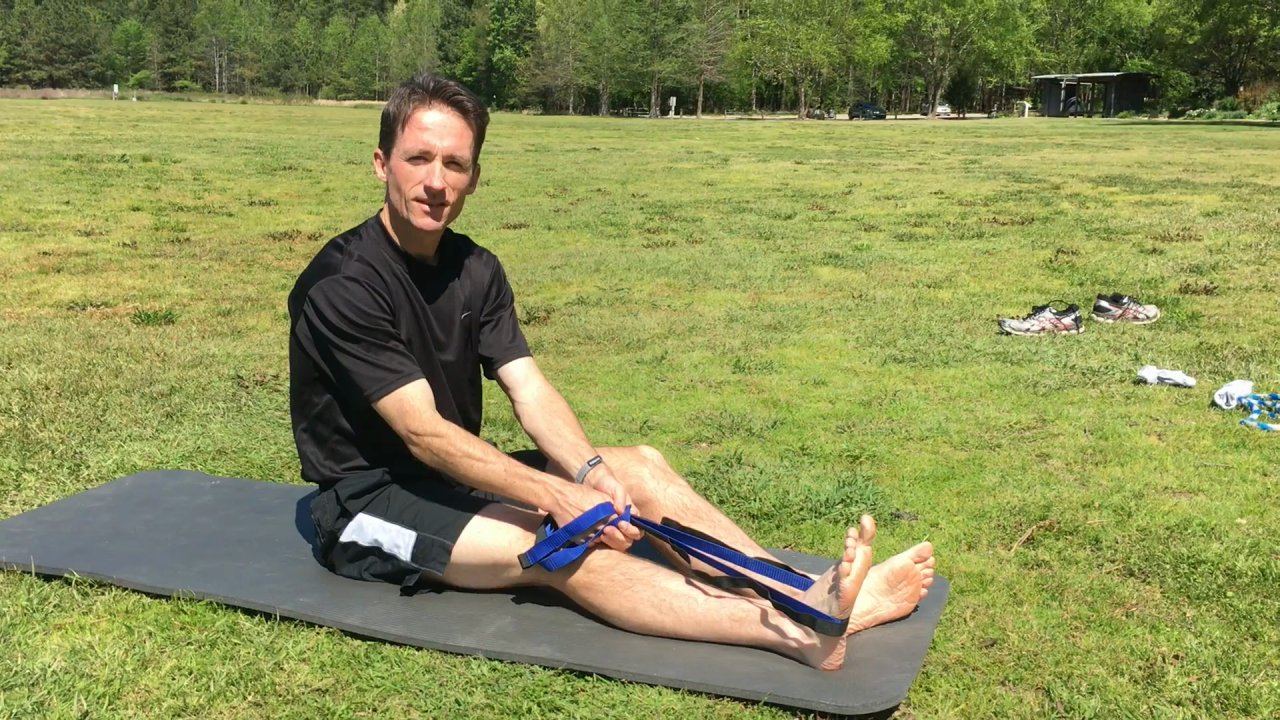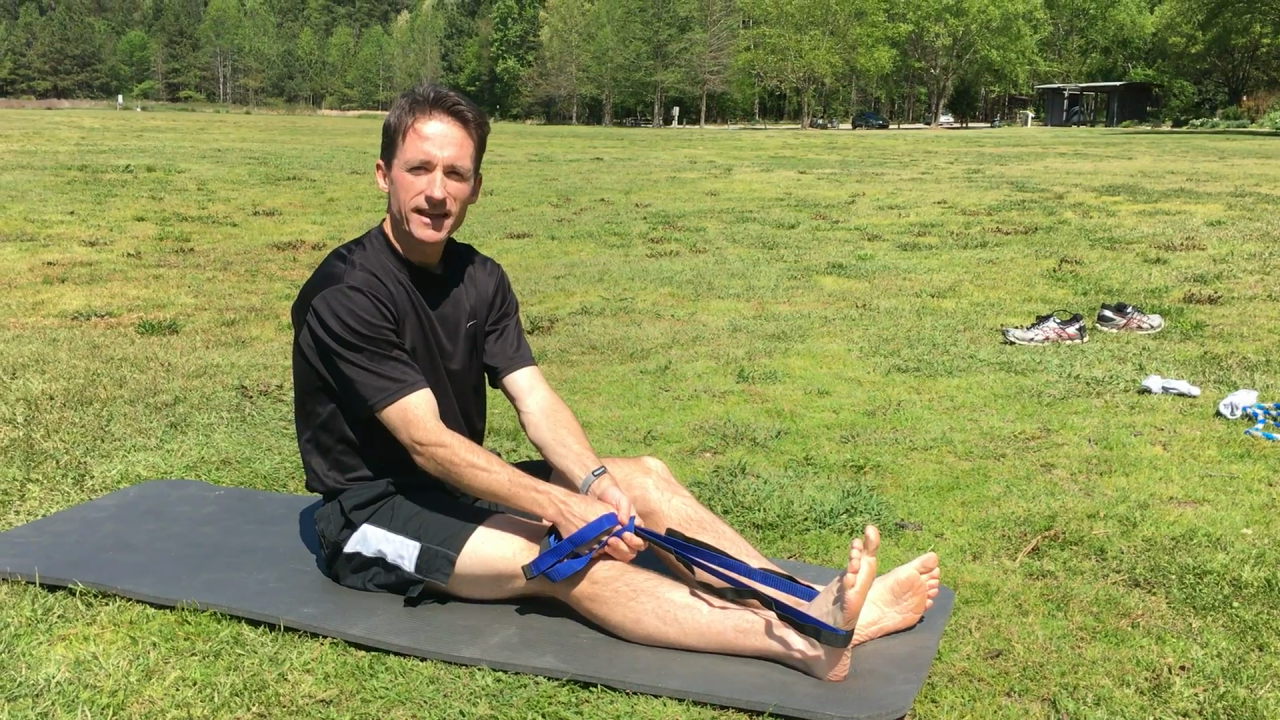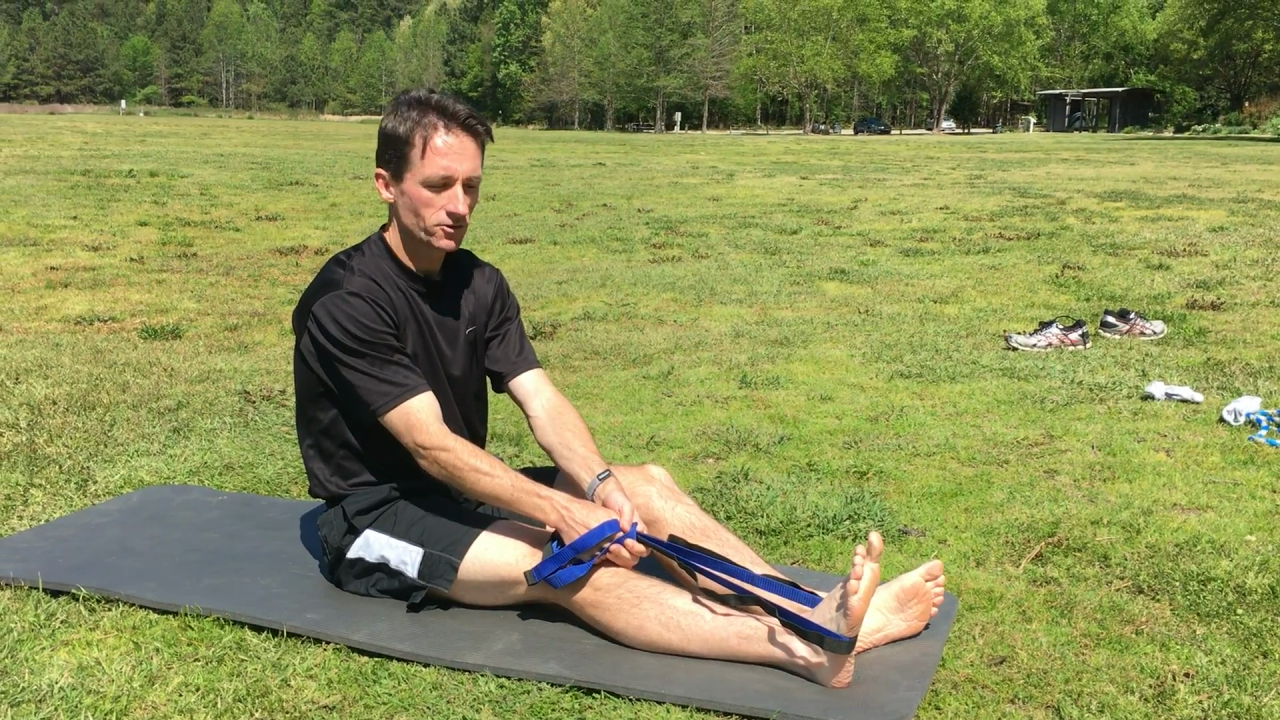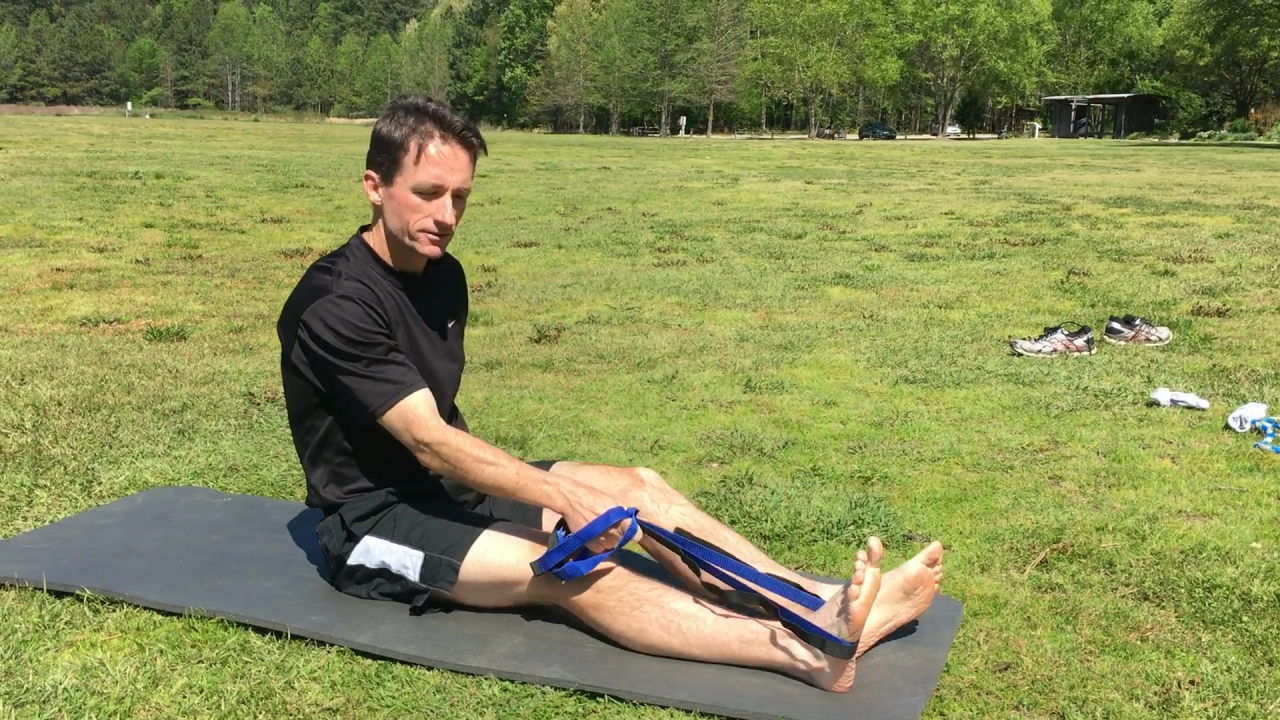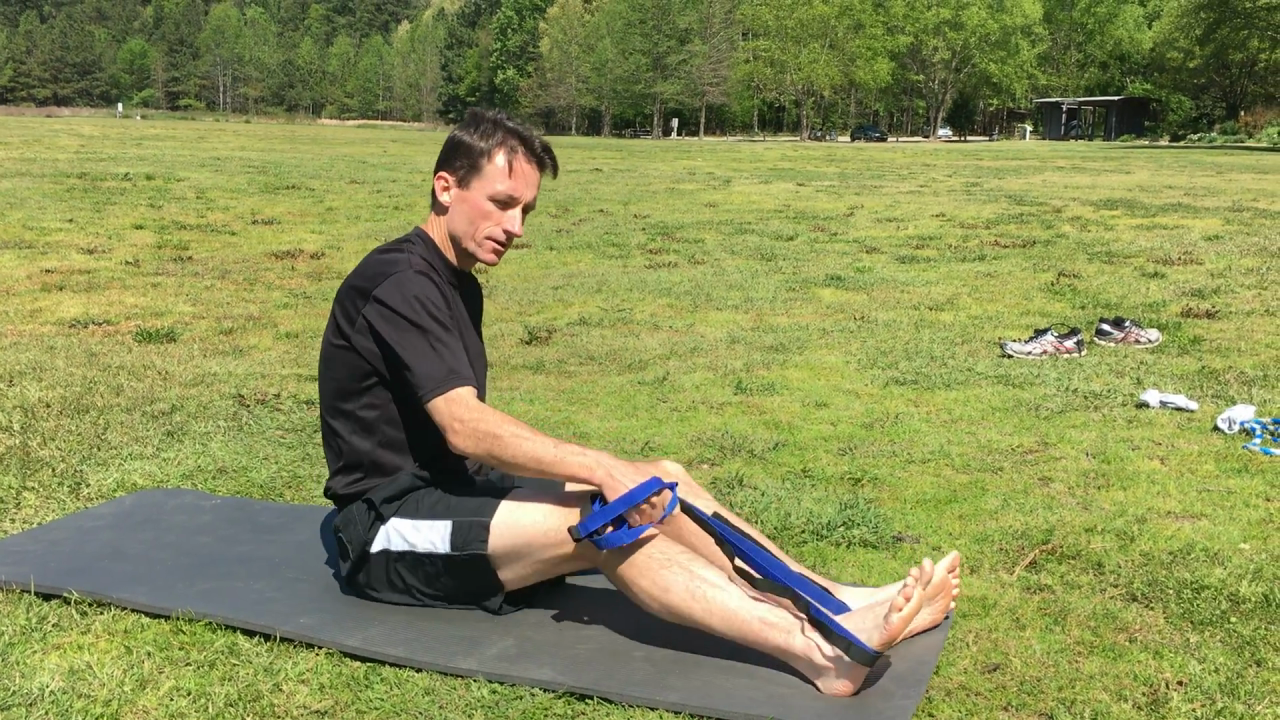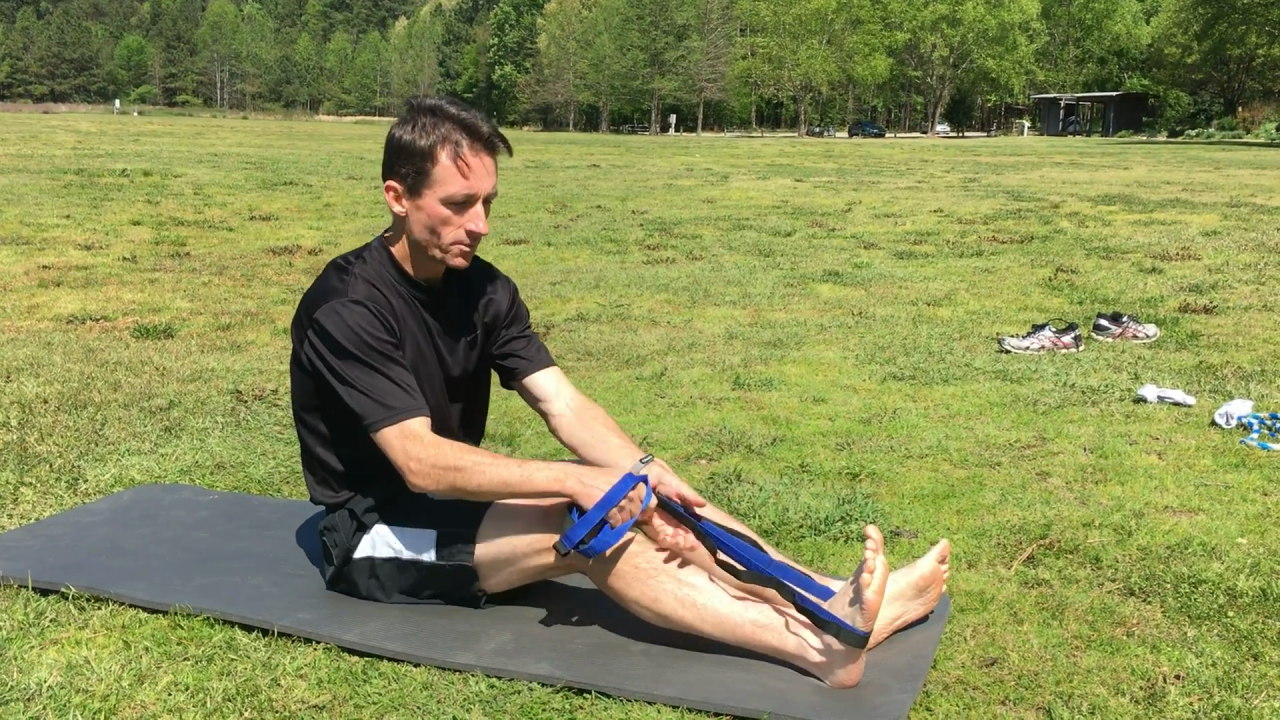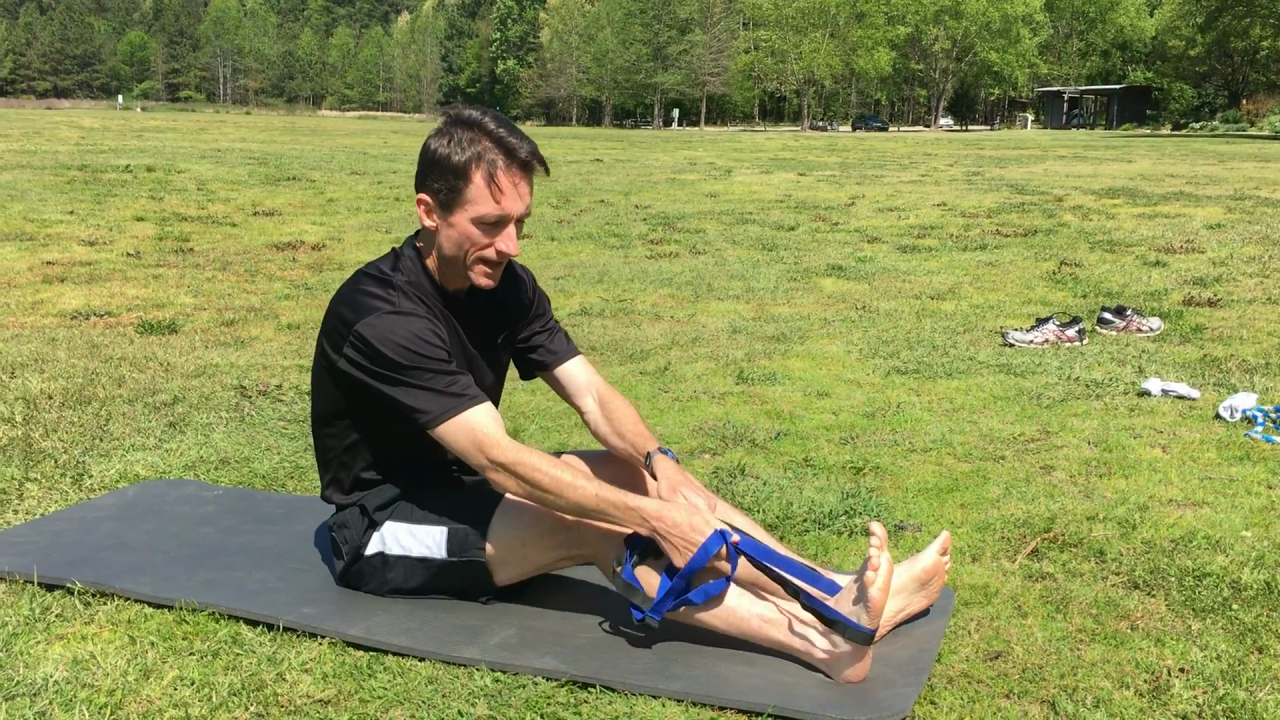
dt=0.7s
person 1, frame 1
left shoulder: (475, 269)
right shoulder: (342, 282)
left elbow: (530, 389)
right elbow: (423, 431)
left wrist: (588, 470)
right wrist: (557, 495)
left hip: (454, 473)
right hip: (370, 500)
left knee: (639, 467)
left ankle: (805, 596)
right ankle: (797, 631)
person 1, frame 2
left shoulder: (480, 279)
right shoulder: (346, 292)
left elbow: (535, 398)
right elbow: (427, 442)
left wrist: (593, 481)
right wrist: (561, 506)
left hip: (457, 483)
right hip: (373, 511)
left knee: (644, 477)
left ankle: (811, 608)
right ankle: (803, 644)
person 1, frame 3
left shoulder: (479, 284)
right shoulder: (347, 299)
left elbow: (542, 400)
right elbow: (432, 445)
left wrist: (600, 485)
right wrist: (563, 511)
left hip: (459, 490)
right hip: (377, 518)
left knee: (648, 486)
left ankle: (811, 615)
right ankle: (803, 647)
person 1, frame 4
left shoulder: (442, 275)
right shoulder: (336, 304)
right elbow: (428, 441)
right wrist: (561, 496)
left hip: (444, 487)
right hip: (373, 521)
left knee: (638, 486)
right knee: (567, 568)
left ankle: (822, 609)
right ankle: (804, 653)
person 1, frame 5
left shoulder: (456, 284)
right shoulder: (403, 282)
right elbow: (464, 427)
right wrist: (603, 469)
left hip: (442, 497)
right hip: (387, 528)
left knee: (662, 483)
left ankle: (840, 609)
right ankle: (820, 651)
person 1, frame 6
left shoulder: (484, 289)
right shoulder: (347, 307)
left elbow: (562, 403)
right elbow: (421, 462)
left wrist: (645, 473)
right wrist: (571, 478)
left hip: (449, 496)
right hip: (372, 530)
left knee: (637, 501)
left ankle: (830, 605)
right ankle: (813, 646)
person 1, frame 7
left shoulder: (505, 285)
right shoulder: (381, 315)
left elbow: (592, 394)
right elbow: (501, 461)
left wrist: (663, 466)
right wrist: (656, 517)
left hip: (457, 487)
right hip: (382, 528)
left knee: (635, 473)
right knee: (591, 524)
left ankle: (832, 598)
right ankle: (816, 637)
